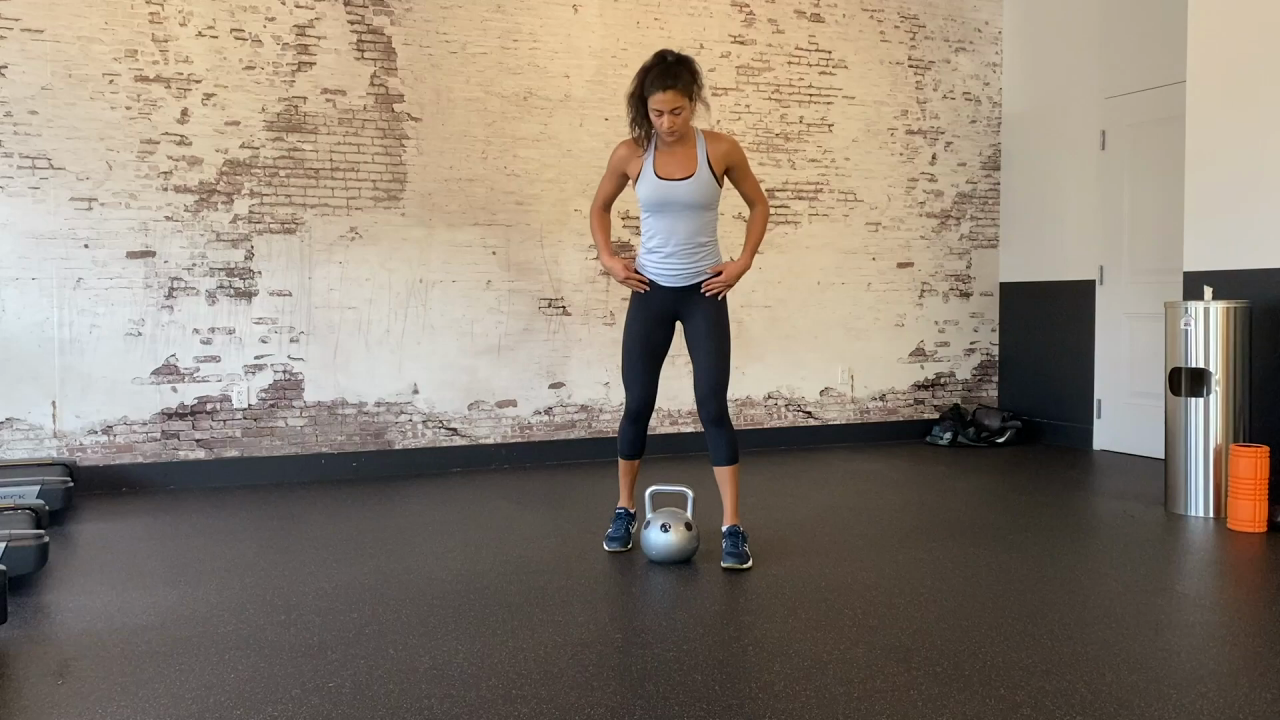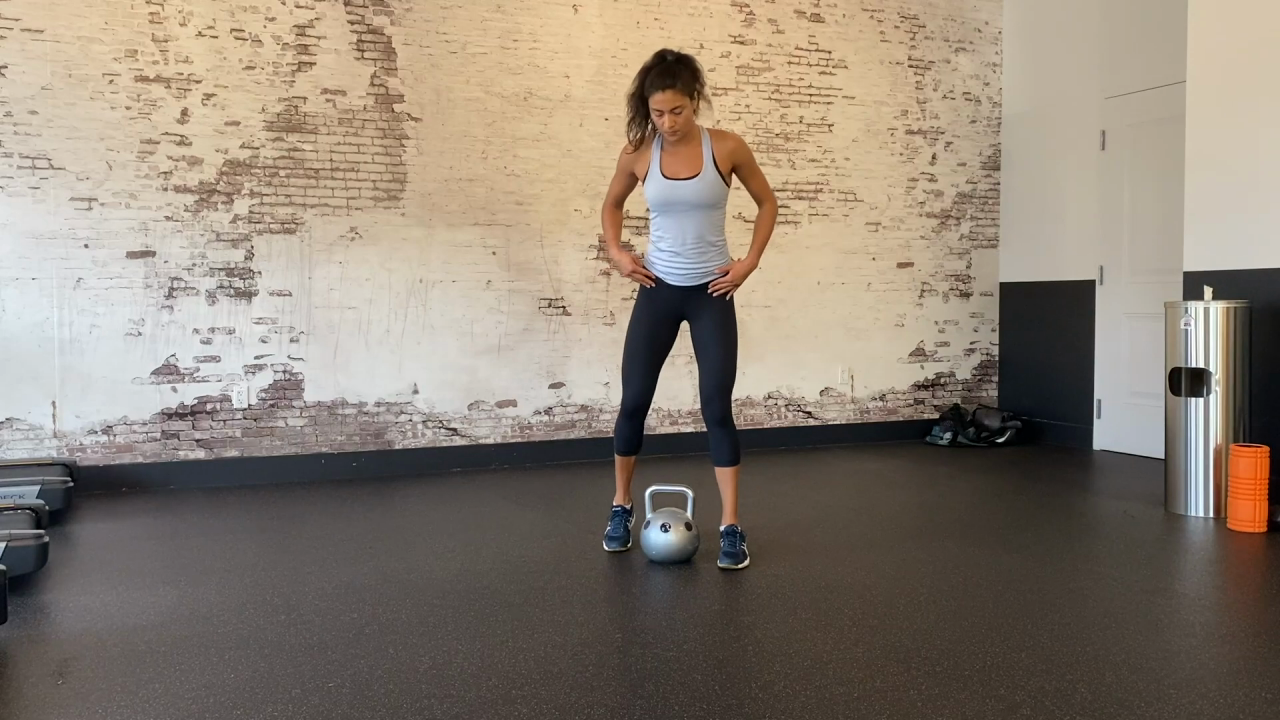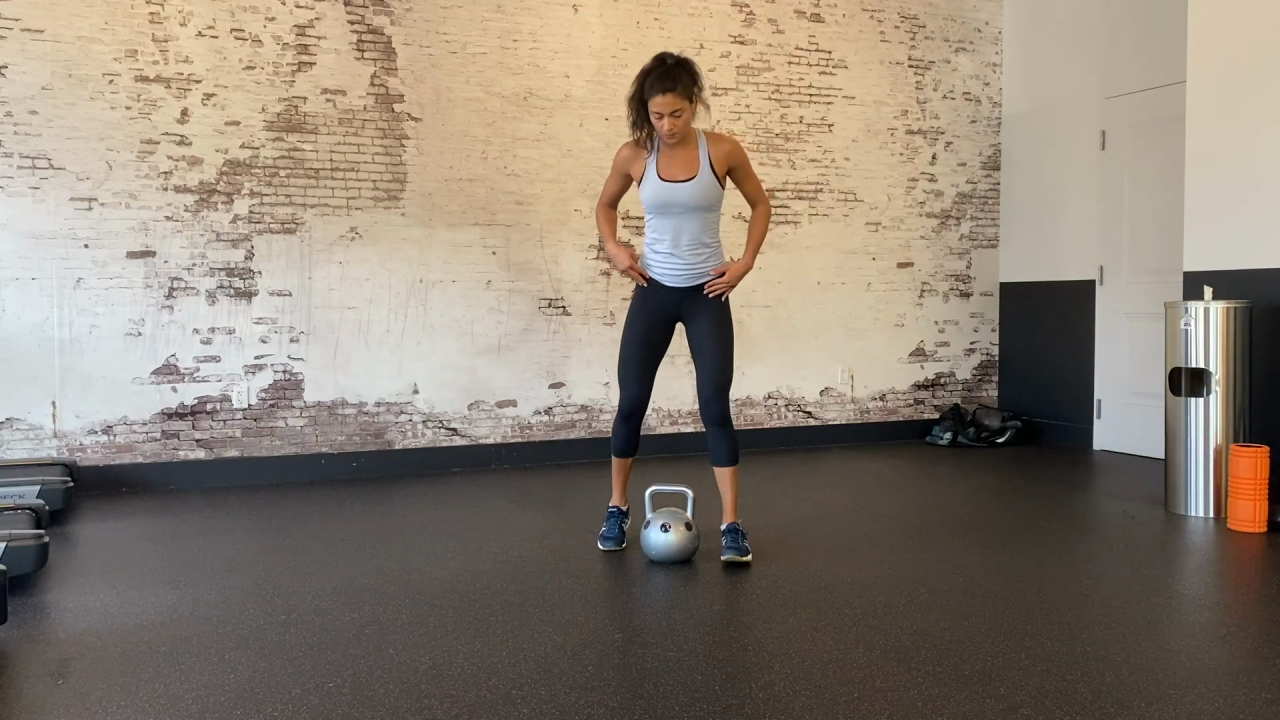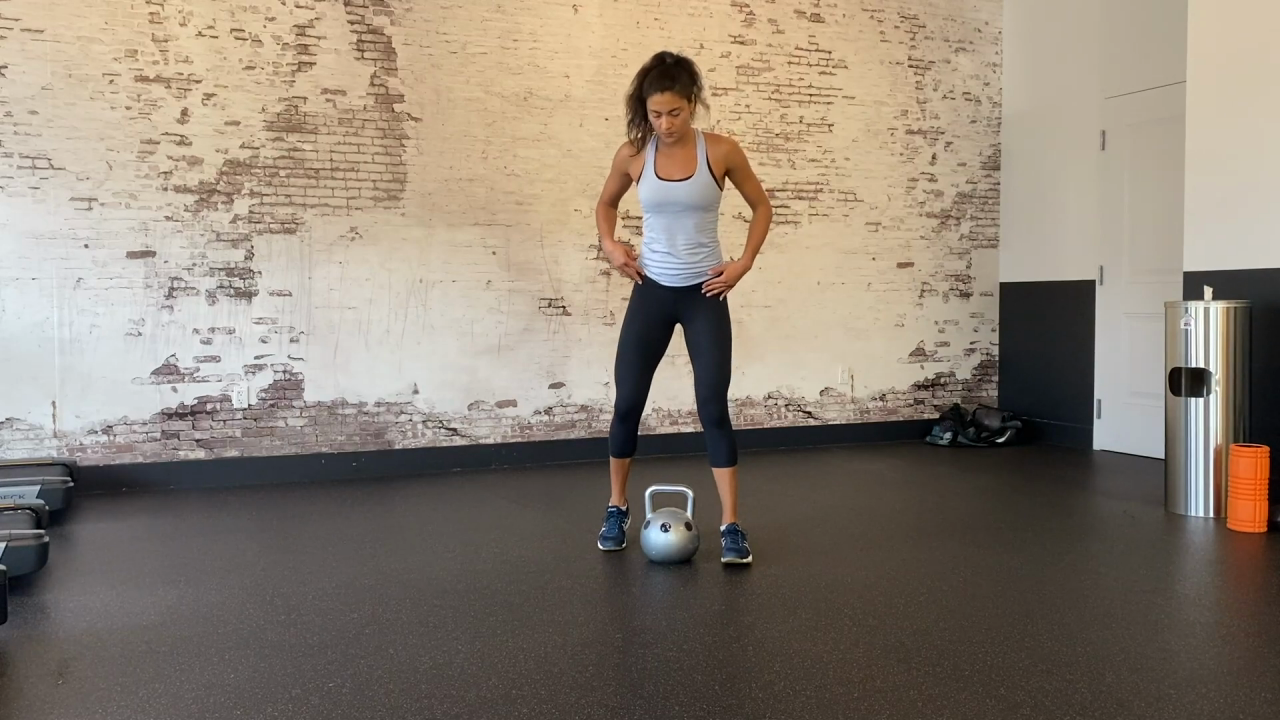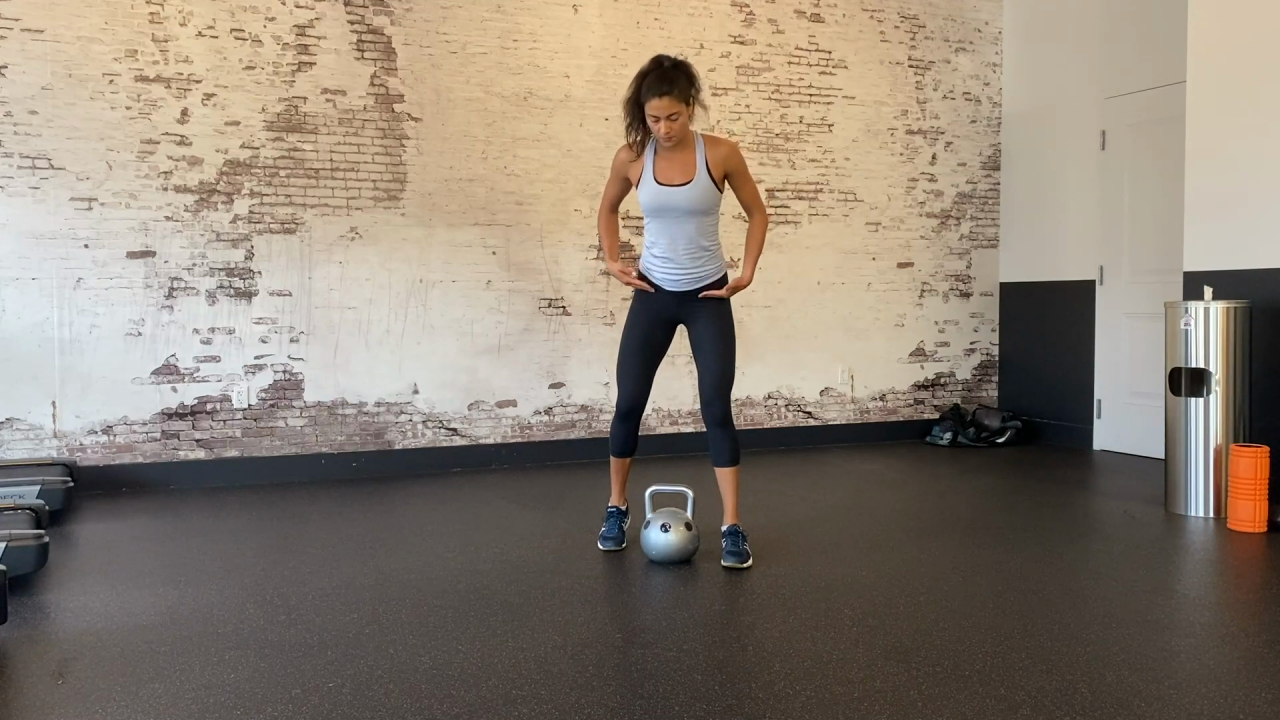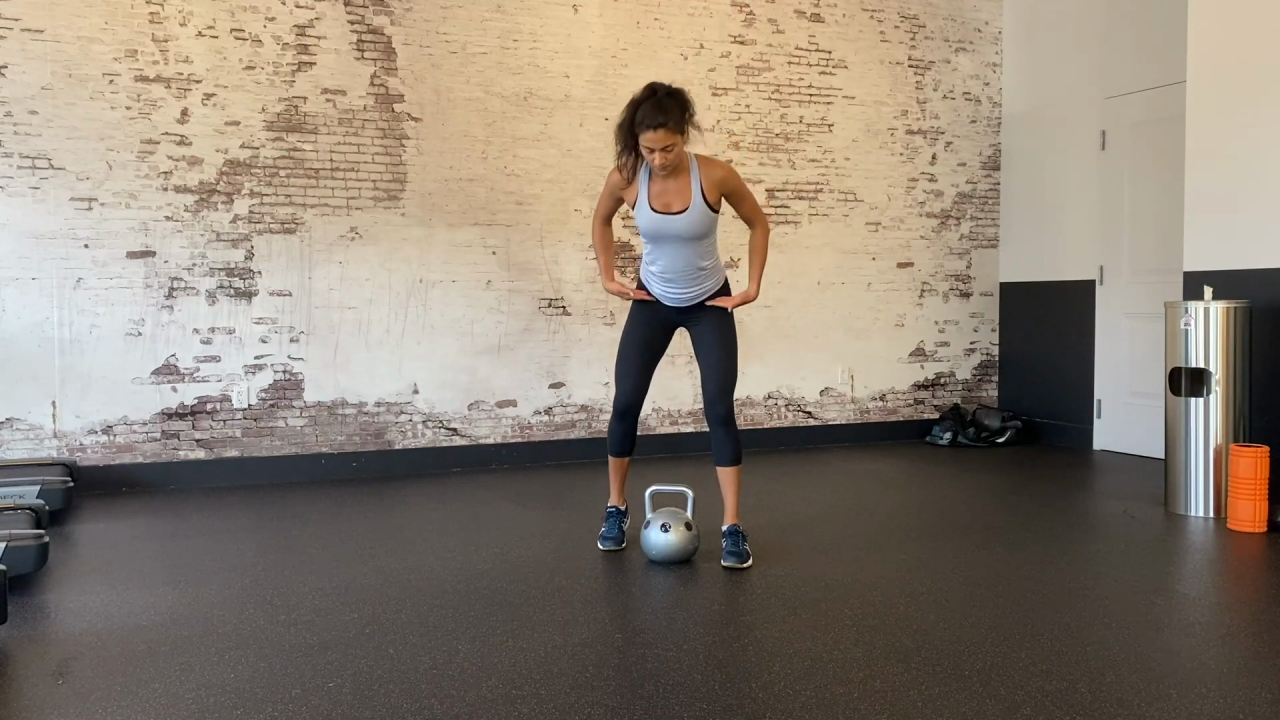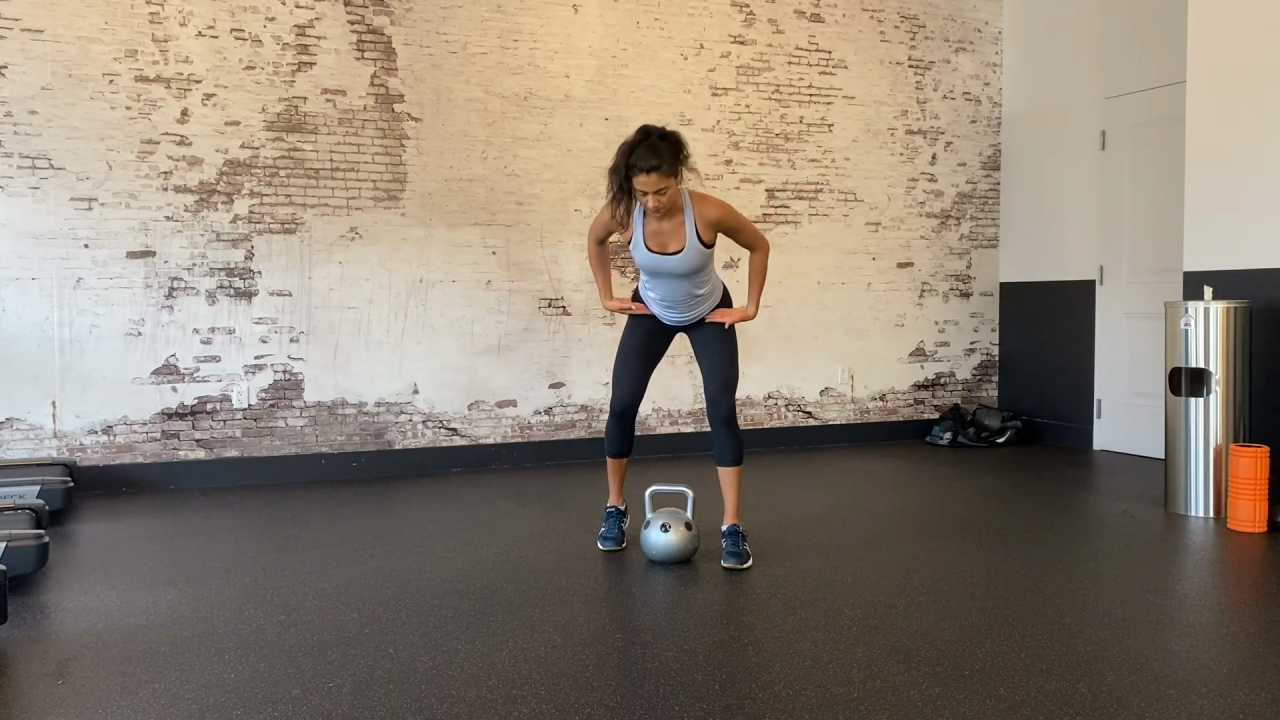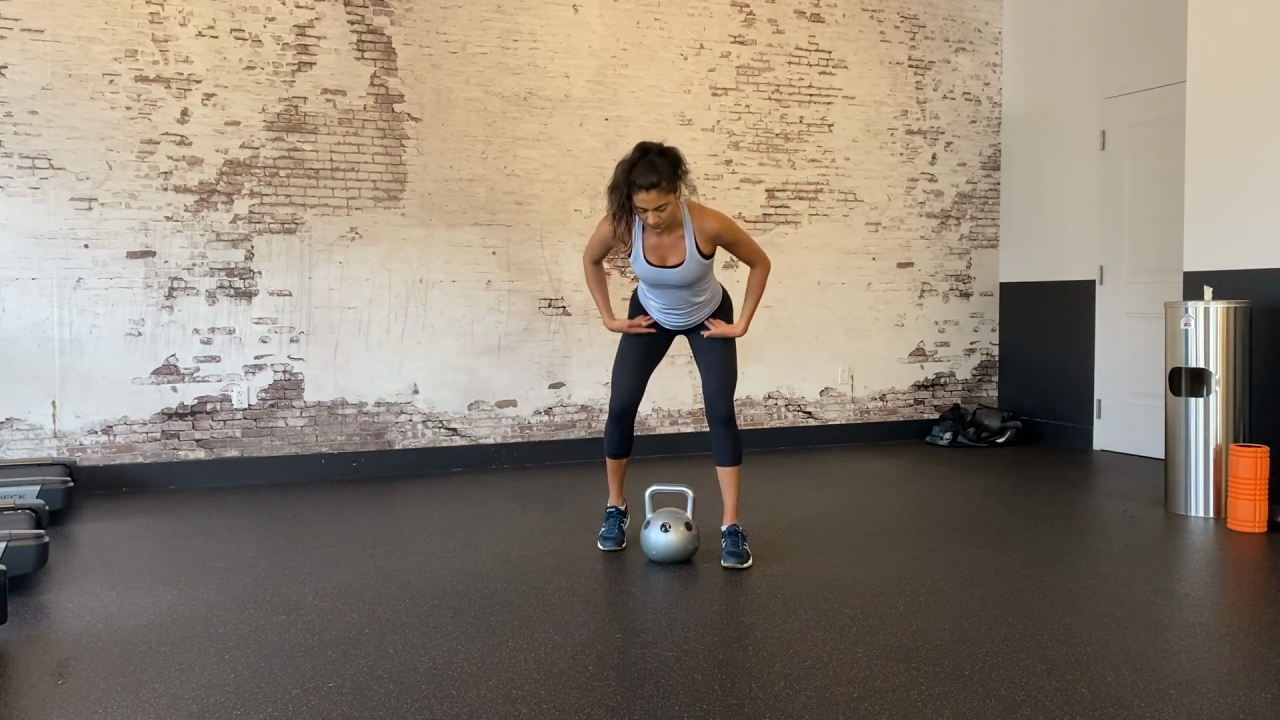
dt=0.3s
person 1, frame 1
left shoulder: (722, 150)
right shoulder: (630, 153)
left elbow: (759, 205)
right elbow: (599, 207)
left wrist: (743, 262)
right wrist: (608, 257)
left hip: (704, 293)
right hip: (651, 292)
left knee: (713, 406)
right knee: (637, 404)
left ankle: (733, 528)
right ankle: (624, 509)
person 1, frame 2
left shoulder: (728, 147)
right shoulder: (636, 153)
left elbow: (766, 202)
right elbow: (612, 205)
left wrist: (750, 260)
right wrist: (616, 252)
left hip: (711, 292)
right hip: (658, 290)
left knee: (716, 407)
right knee: (634, 400)
left ankle: (731, 527)
right ankle: (622, 505)
person 1, frame 3
left shoulder: (724, 151)
right shoulder: (633, 155)
left elbow: (761, 206)
right elbow: (605, 205)
left wrist: (746, 263)
right wrist: (613, 248)
left hip: (707, 295)
right hip: (653, 292)
left knee: (715, 407)
right knee: (631, 403)
left ankle: (732, 525)
right ankle: (617, 507)
person 1, frame 4
left shoulder: (722, 151)
right shoulder: (632, 154)
left elbow: (761, 207)
right elbow: (606, 204)
left wrist: (744, 263)
right wrist: (609, 244)
left hip: (704, 294)
right hip: (651, 292)
left knee: (713, 408)
right knee: (627, 403)
left ankle: (731, 526)
right ankle: (617, 508)
person 1, frame 5
left shoulder: (721, 154)
right shoulder: (630, 157)
left elbow: (757, 214)
right elbow: (608, 209)
left wrist: (747, 272)
right wrist: (612, 260)
left hip: (708, 296)
right hip: (653, 294)
left knee: (716, 408)
right knee: (629, 402)
left ankle: (732, 527)
right ankle: (616, 508)
person 1, frame 6
left shoulder: (716, 175)
right shoulder: (625, 178)
left elbow: (759, 224)
right elbow: (601, 221)
left wrist: (753, 286)
right wrist: (608, 277)
left hip: (709, 303)
right hip: (653, 302)
left knee: (719, 409)
right knee: (626, 401)
left ankle: (732, 526)
right ankle: (616, 507)
person 1, frame 7
left shoulder: (710, 212)
right shoulder: (619, 213)
left elbow: (760, 247)
right elbow: (595, 241)
left wrist: (751, 306)
right wrist: (607, 296)
left hip: (709, 315)
right hip: (651, 313)
left knee: (722, 409)
right knee: (622, 406)
left ankle: (732, 527)
right ankle: (615, 508)
person 1, frame 8
left shoulder: (710, 224)
right shoulder: (618, 227)
left elbow: (760, 264)
right elbow: (591, 262)
left wrist: (743, 322)
right wrist: (608, 316)
left hip: (708, 318)
right hip: (650, 317)
left knee: (721, 410)
right knee: (621, 407)
left ankle: (732, 527)
right ankle: (615, 509)
